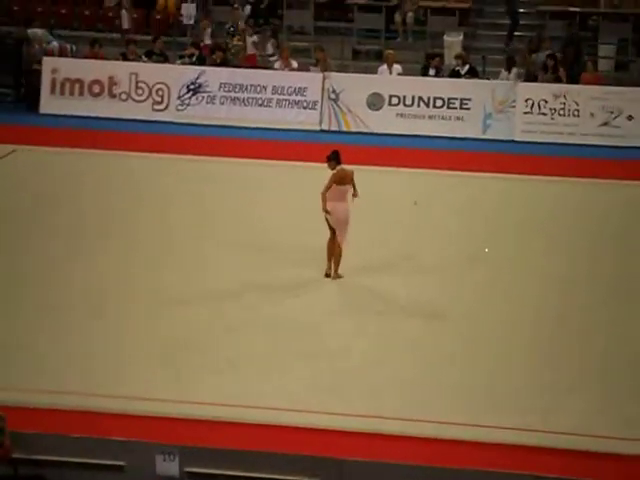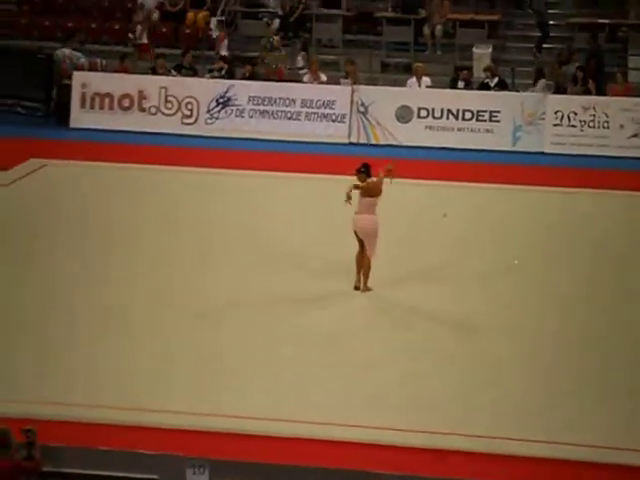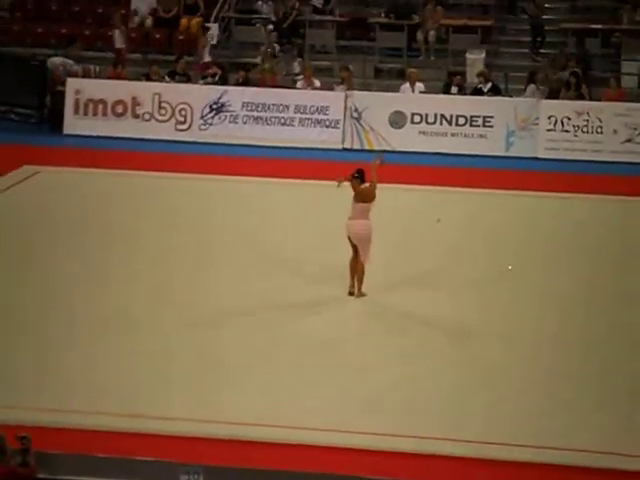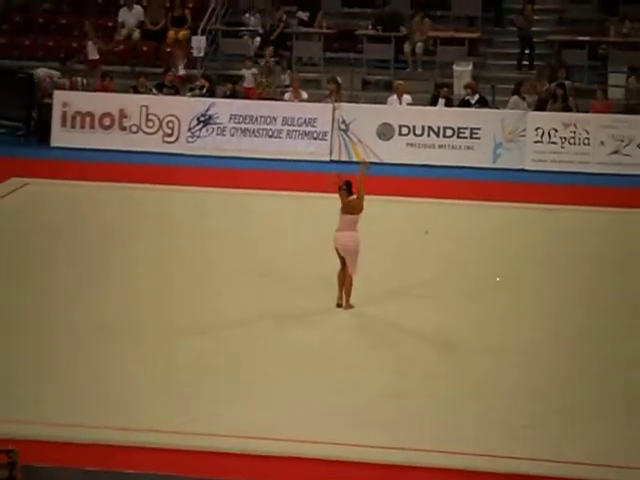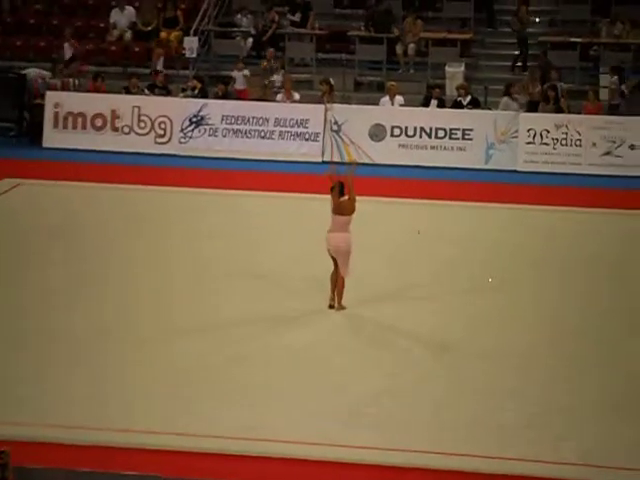
dt=0.2s
person 1, frame 1
left shoulder: (335, 175)
right shoulder: (350, 172)
left elbow: (324, 192)
left wrist: (324, 205)
right wrist: (355, 190)
left hip: (331, 208)
right hip: (343, 208)
left knee: (332, 236)
right knee: (339, 240)
left ankle: (328, 267)
right ankle: (335, 272)
person 1, frame 2
left shoulder: (365, 187)
right shoulder: (379, 183)
left elbow: (354, 185)
right elbow: (382, 174)
left wrist: (349, 192)
right wrist: (387, 170)
left hip: (359, 220)
right hip: (371, 221)
left knee: (361, 249)
right knee: (368, 253)
left ankle: (358, 280)
right ankle: (364, 285)
person 1, frame 3
left shoulder: (359, 192)
right shoulder: (372, 189)
left elbow: (350, 180)
right elbow: (373, 173)
left wrist: (343, 179)
right wrist: (377, 163)
left hip: (352, 225)
right hip: (364, 226)
left knee: (355, 255)
right knee: (361, 259)
left ankle: (352, 285)
right ankle: (359, 290)
person 1, frame 4
left shoulder: (346, 203)
right shoulder: (360, 201)
left elbow: (342, 189)
right elbow: (359, 183)
left wrist: (338, 181)
right wrist: (363, 168)
left hip: (339, 237)
right hip: (351, 238)
left knee: (343, 267)
right knee: (350, 271)
left ankle: (340, 297)
right ankle: (347, 302)
person 1, frame 5
left shoulder: (336, 204)
right shoulder: (351, 203)
left elbow: (337, 187)
right elbow: (350, 185)
left wrist: (333, 174)
right wrist: (351, 169)
left hip: (331, 238)
right hip: (343, 239)
left knee: (336, 268)
right knee: (342, 272)
left ankle: (332, 298)
right ankle: (339, 303)
